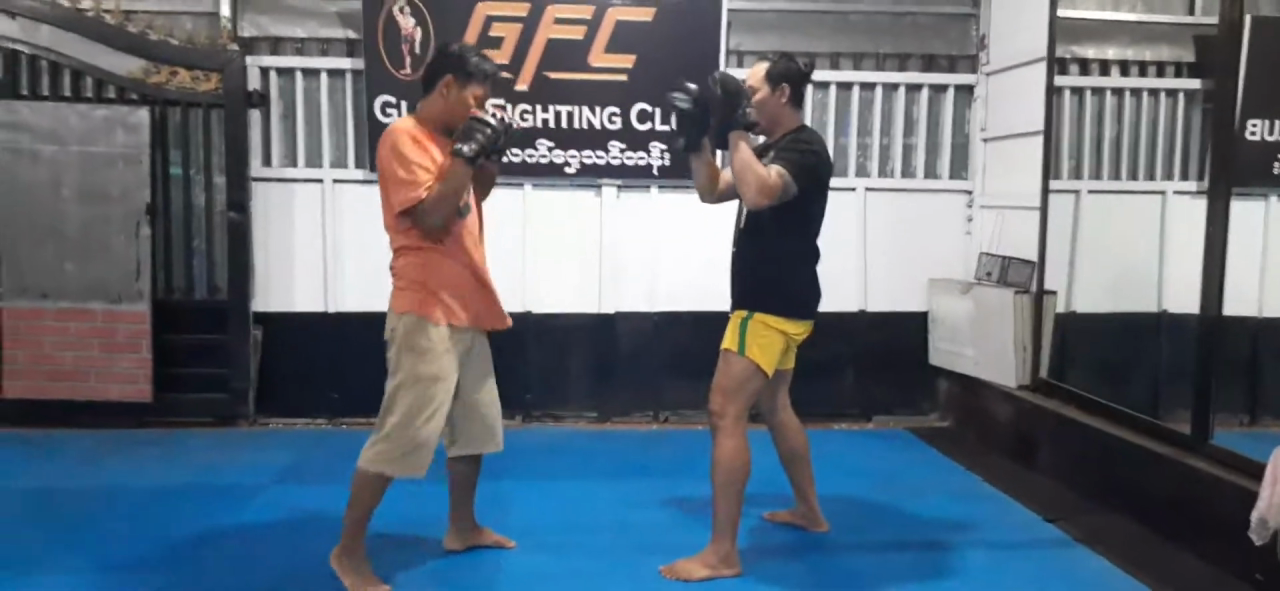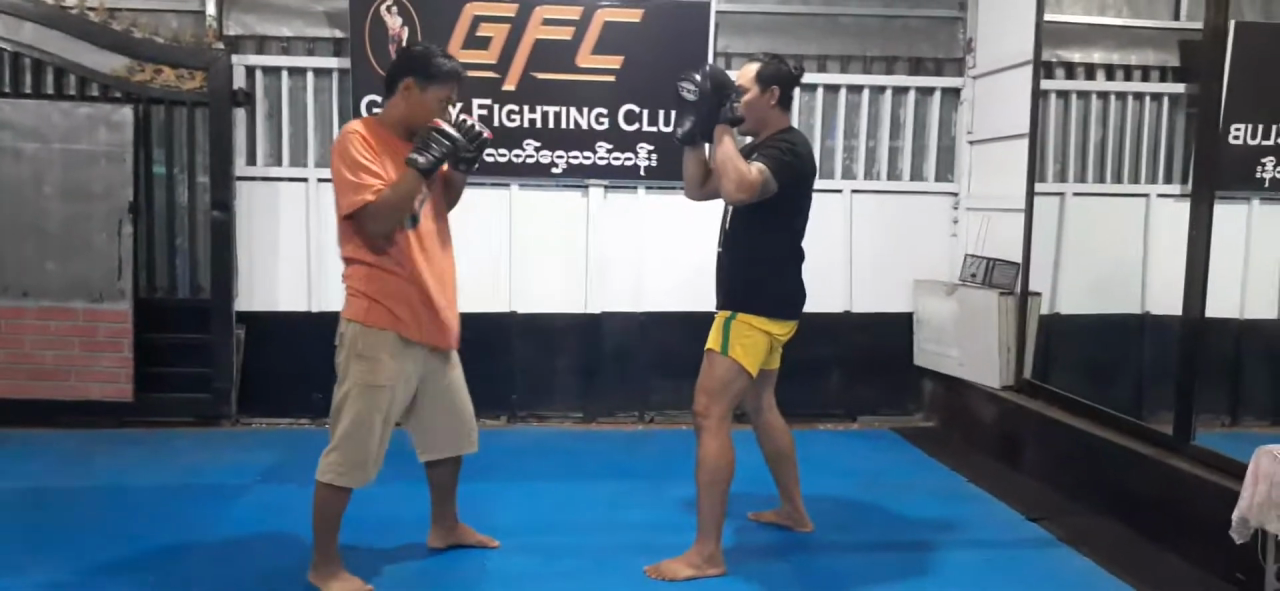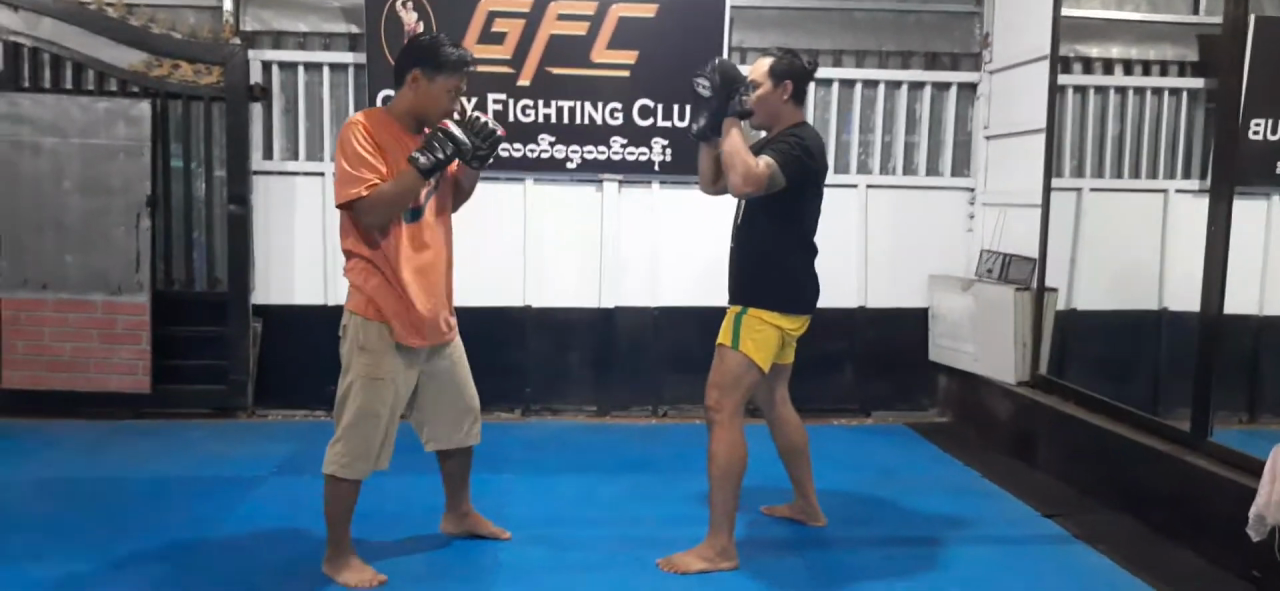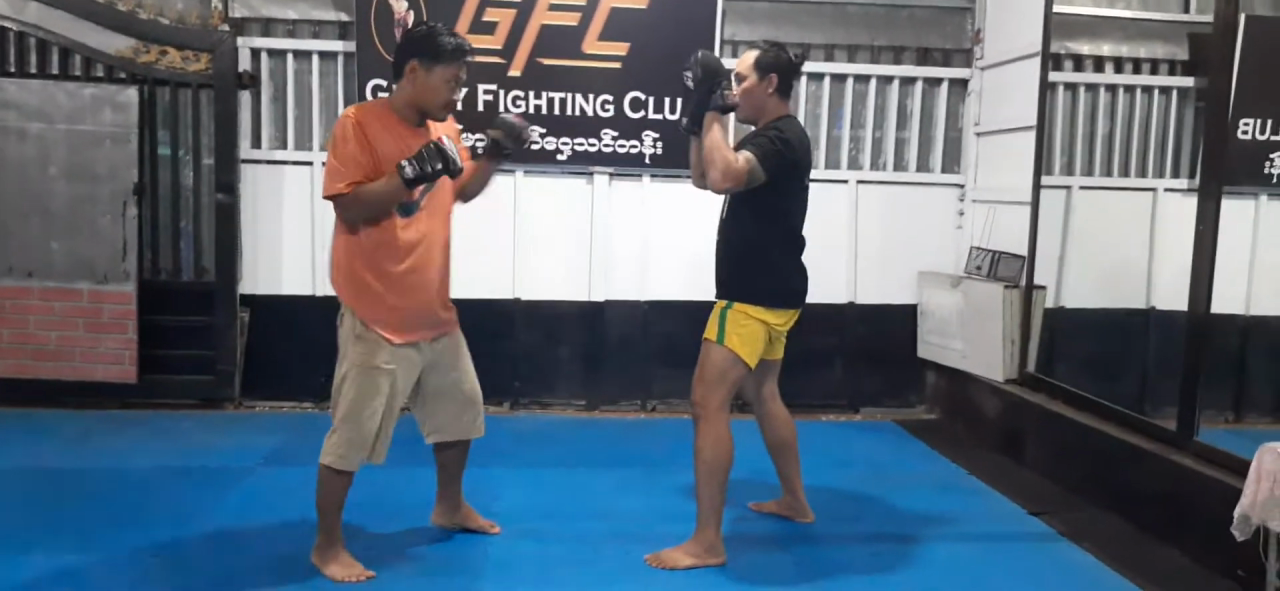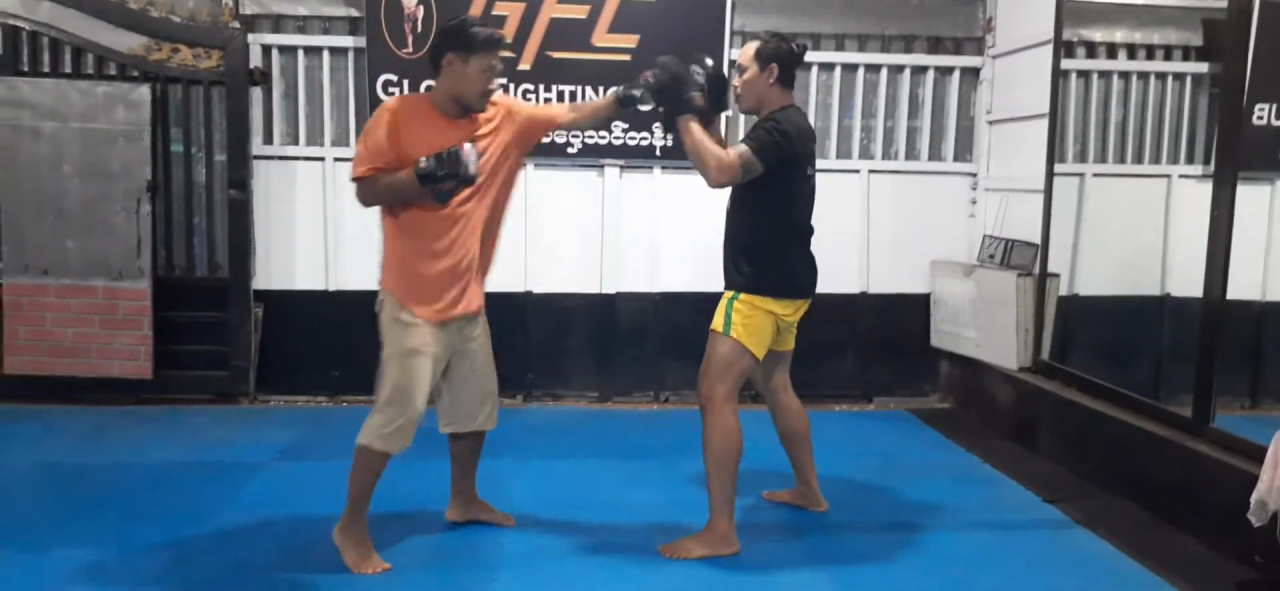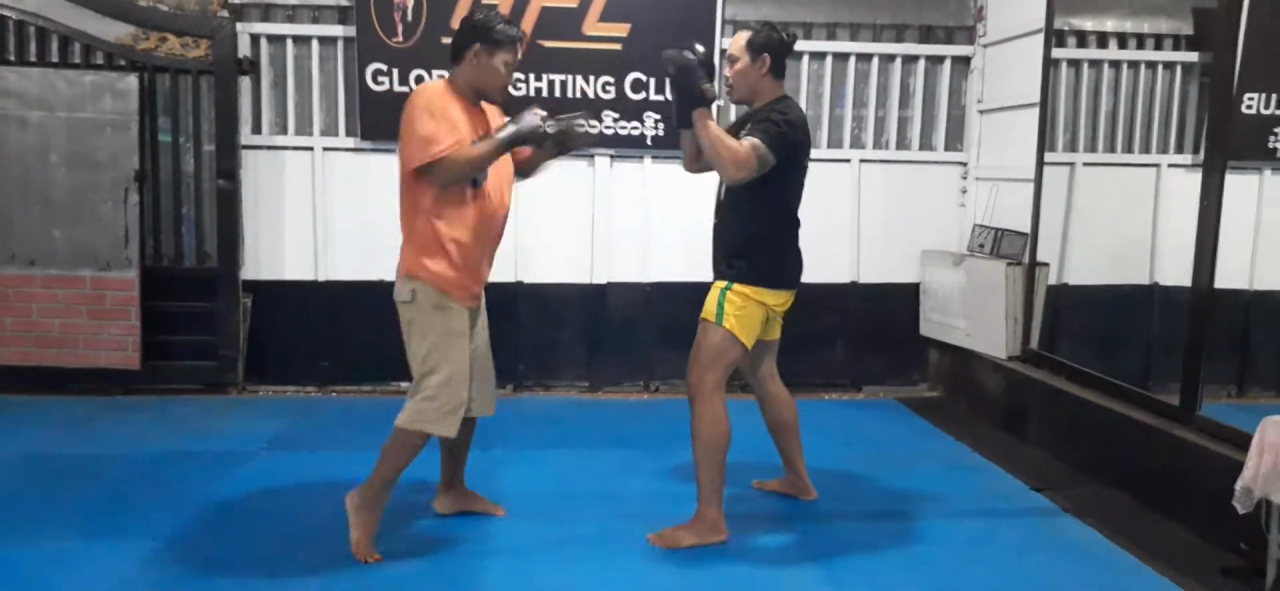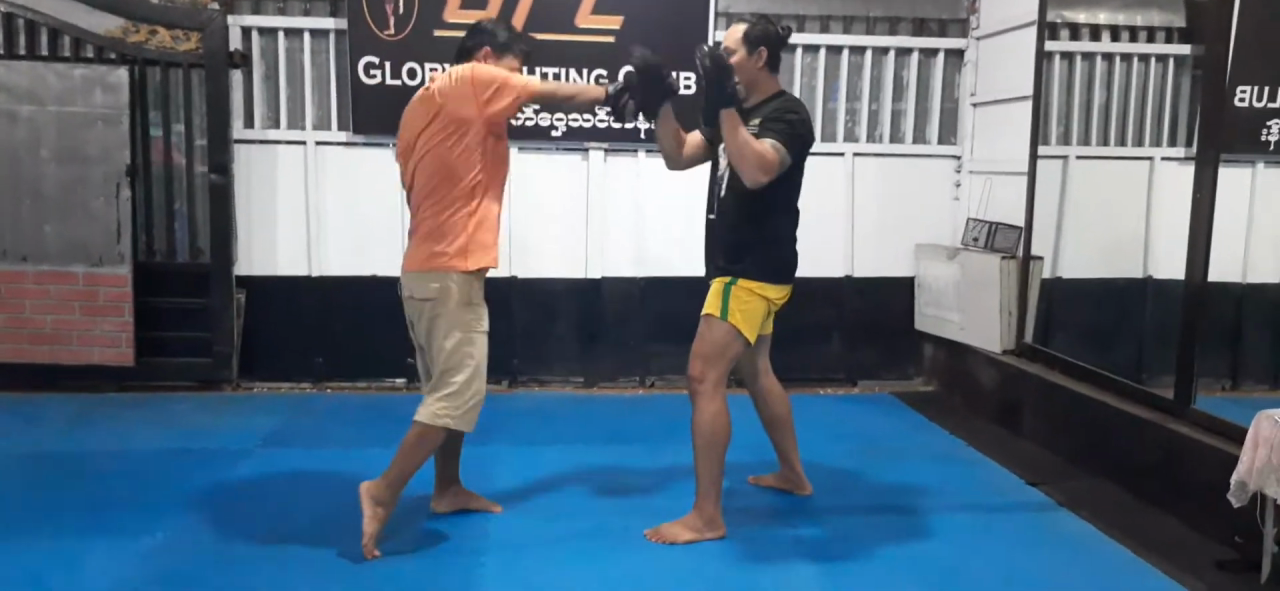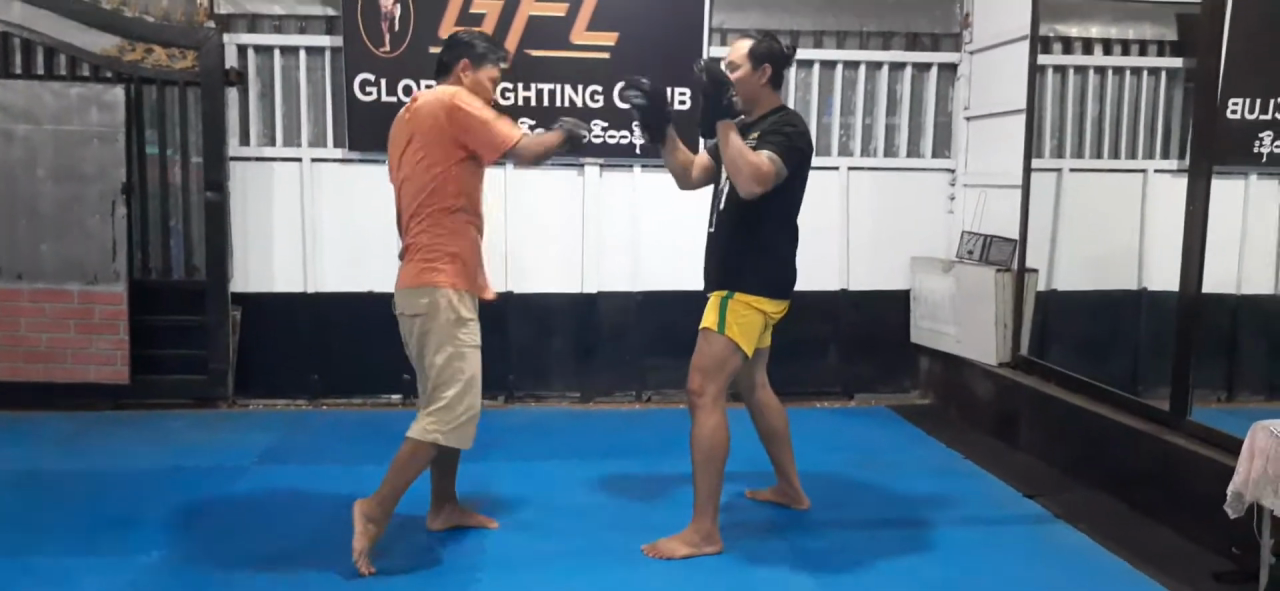
dt=0.2s
person 1, frame 1
left shoulder: (450, 138)
right shoulder: (404, 137)
left elbow: (473, 198)
right elbow: (431, 218)
left wrist: (487, 154)
right wrist: (467, 153)
left hip: (466, 312)
right hip: (426, 316)
left knee: (477, 425)
right knee: (406, 433)
left ankle: (462, 526)
person 1, frame 2
left shoulder: (423, 139)
right shoulder: (358, 139)
left elbow: (443, 203)
right elbow: (377, 222)
left wrist: (460, 162)
right wrist: (423, 161)
left hip: (433, 319)
right hip: (379, 326)
left knee: (451, 429)
right knee: (353, 445)
left ankle: (445, 526)
person 1, frame 3
left shoulder: (434, 131)
right shoulder: (363, 130)
left elbow: (450, 200)
right elbow: (371, 213)
left wrist: (472, 157)
right wrist: (426, 160)
left hip: (434, 314)
right hip: (378, 318)
left knee: (459, 416)
right knee: (358, 437)
left ankle: (459, 512)
person 1, frame 4
left shoulder: (440, 126)
right shoulder: (359, 124)
left elbow: (465, 189)
right elbow: (347, 208)
left wrist: (499, 147)
right wrist: (412, 173)
left hip: (435, 310)
right hip: (373, 314)
left knee: (461, 408)
right knee: (355, 431)
left ankle: (451, 506)
right ankle: (327, 544)
person 1, frame 5
left shoulder: (504, 114)
right shoulder: (395, 115)
left elbow: (569, 116)
right elbow: (368, 190)
left wrist: (620, 99)
right wrist: (428, 174)
left hip: (466, 295)
right hip: (410, 297)
left knee: (475, 400)
right knee: (396, 411)
left ankle: (464, 499)
right ankle: (351, 524)
person 1, frame 6
left shoulder: (485, 113)
right shoulder: (432, 98)
left elbow: (517, 167)
right elbow: (444, 172)
left wrist: (550, 144)
right wrist: (507, 136)
left hip: (462, 279)
right hip: (431, 278)
left knee: (470, 390)
right knee: (436, 396)
left ankle: (452, 490)
right ankle: (367, 498)
person 1, frame 7
left shoulder: (422, 102)
right shoulder: (473, 82)
right elbow: (555, 92)
left wrist: (482, 149)
right wrist: (612, 94)
left hip: (427, 267)
right hip: (450, 269)
left knee: (454, 386)
right knee: (456, 391)
left ankle: (448, 487)
right ankle: (383, 490)
person 1, frame 8
left shoulder: (410, 115)
right shoulder: (453, 103)
right elbow: (522, 148)
right wrist: (567, 131)
left hip: (420, 282)
right hip: (440, 286)
left knee: (457, 401)
right knee: (450, 407)
left ankle: (443, 505)
right ankle: (378, 508)
person 2, frame 1
left shoulder: (804, 149)
right shoulder: (772, 148)
left elbow: (758, 194)
right elbow: (713, 192)
left wrist: (736, 129)
right wrist: (698, 138)
left hip: (773, 305)
right hip: (773, 301)
left knee: (725, 413)
right knee: (774, 405)
left ankle: (722, 553)
right ankle: (809, 511)
person 2, frame 2
left shoulder: (789, 150)
right shoulder: (761, 149)
left elbow: (736, 189)
right elbow: (698, 188)
left wrist: (721, 124)
right wrist: (694, 131)
left hip: (758, 305)
right hip: (761, 301)
left knee: (710, 413)
right knee: (759, 405)
left ankle: (707, 553)
right ankle: (794, 510)
person 2, frame 3
left shoulder: (800, 144)
right shoulder: (775, 143)
left elbow: (743, 182)
right elbow: (714, 183)
left wrist: (730, 117)
right wrist: (708, 126)
left hip: (769, 300)
right hip: (777, 296)
left knee: (721, 408)
right knee: (772, 400)
left ankle: (719, 546)
right ankle: (807, 505)
person 2, frame 4
left shoulder: (782, 137)
right shoulder: (767, 136)
left elbow: (723, 179)
right elbow: (706, 177)
left wrist: (712, 110)
right wrist: (698, 121)
left hip: (756, 295)
right hip: (770, 291)
left knee: (708, 403)
right knee: (763, 395)
left ankle: (708, 542)
right ankle: (795, 501)
person 2, frame 5
left shoulder: (781, 128)
right shoulder: (779, 127)
left elbow: (718, 172)
right elbow: (719, 171)
left wrist: (684, 112)
right wrist: (703, 115)
left hip: (763, 286)
right hip: (780, 281)
left knee: (715, 393)
right knee: (775, 385)
left ankle: (720, 531)
right ankle: (809, 490)
person 2, frame 6
left shoulder: (783, 119)
right shoulder: (751, 120)
left elbow: (734, 169)
right elbow: (699, 162)
left wrist: (698, 106)
right wrist: (691, 105)
left hip: (755, 276)
right hip: (757, 273)
left knee: (703, 383)
right knee: (762, 375)
left ankle: (709, 520)
right ankle: (798, 479)
person 2, frame 7
left shoulder: (787, 115)
right shoulder: (739, 114)
left elbow: (756, 172)
right elbow: (679, 156)
left wrist: (725, 106)
right wrist: (657, 101)
left hip: (755, 270)
right hip: (741, 266)
left knee: (704, 377)
right knee: (755, 370)
left ankle: (707, 516)
right ankle: (793, 474)
person 2, frame 8
left shoulder: (786, 129)
right shoulder: (744, 129)
left elbow: (752, 183)
right elbow: (689, 178)
left wrist: (721, 118)
right wrist: (659, 126)
left hip: (752, 283)
right hip: (743, 280)
left knee: (704, 392)
right knee: (752, 383)
left ankle: (703, 531)
right ankle: (790, 488)
